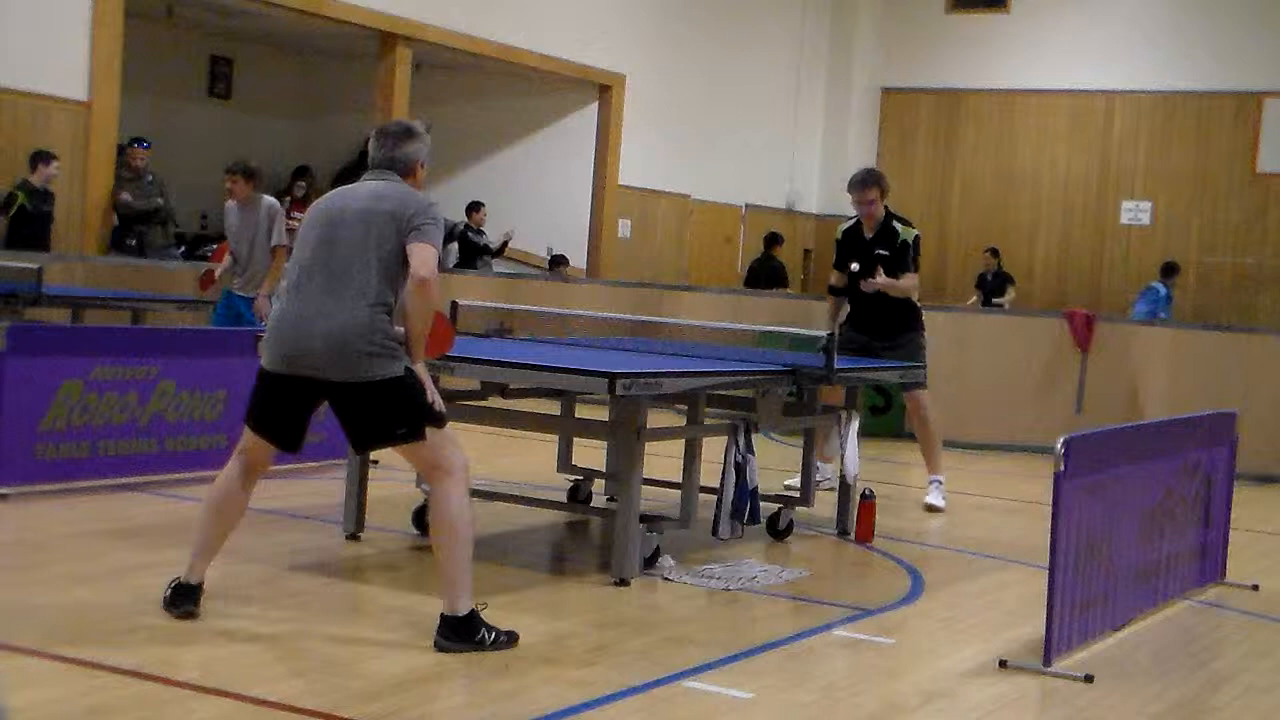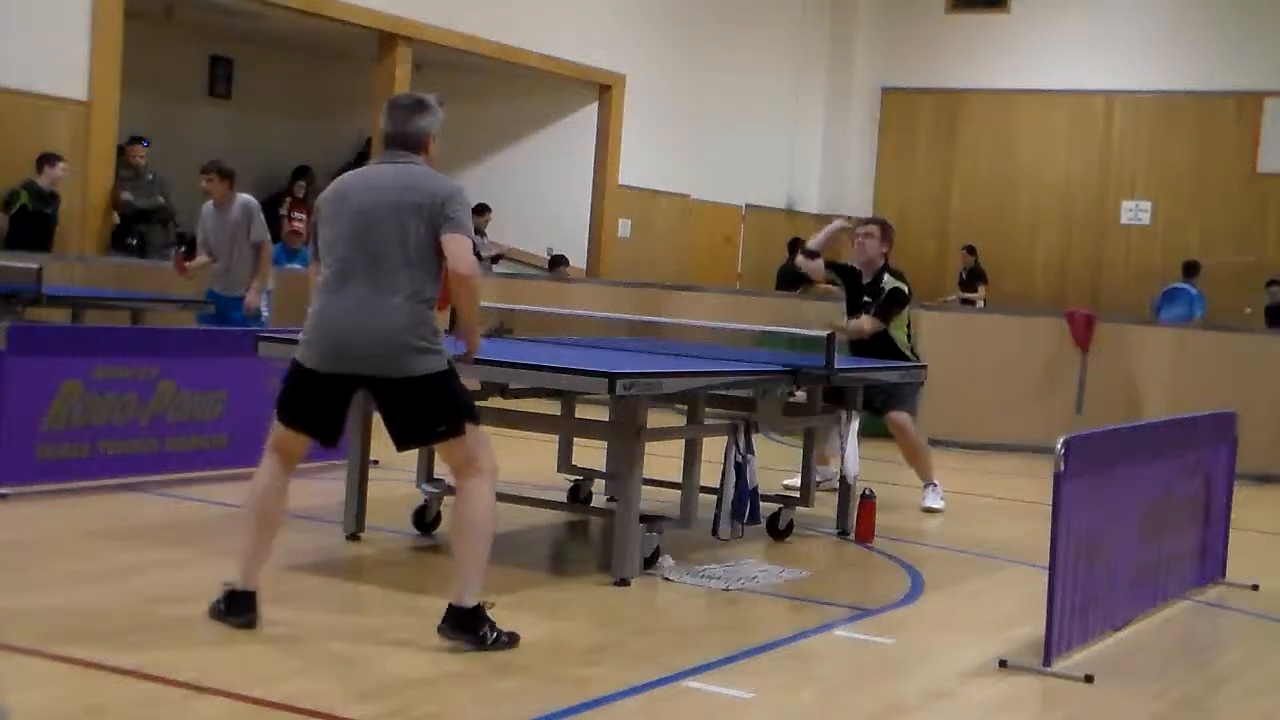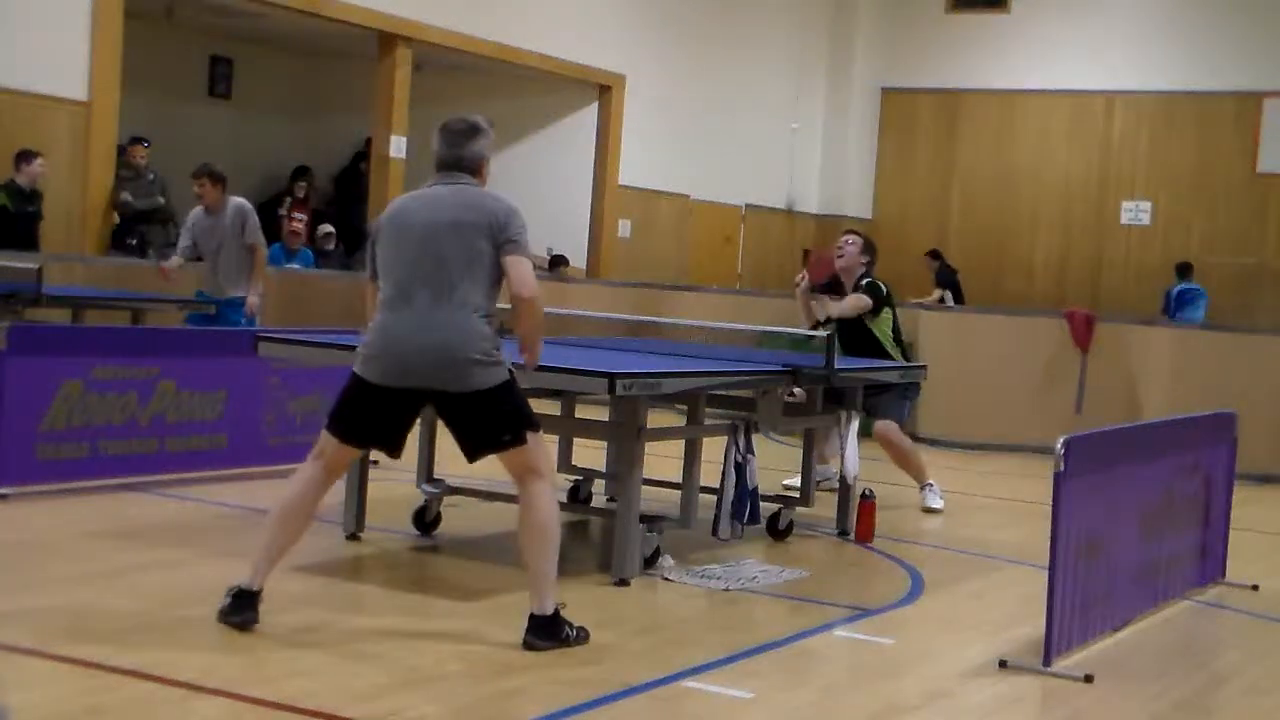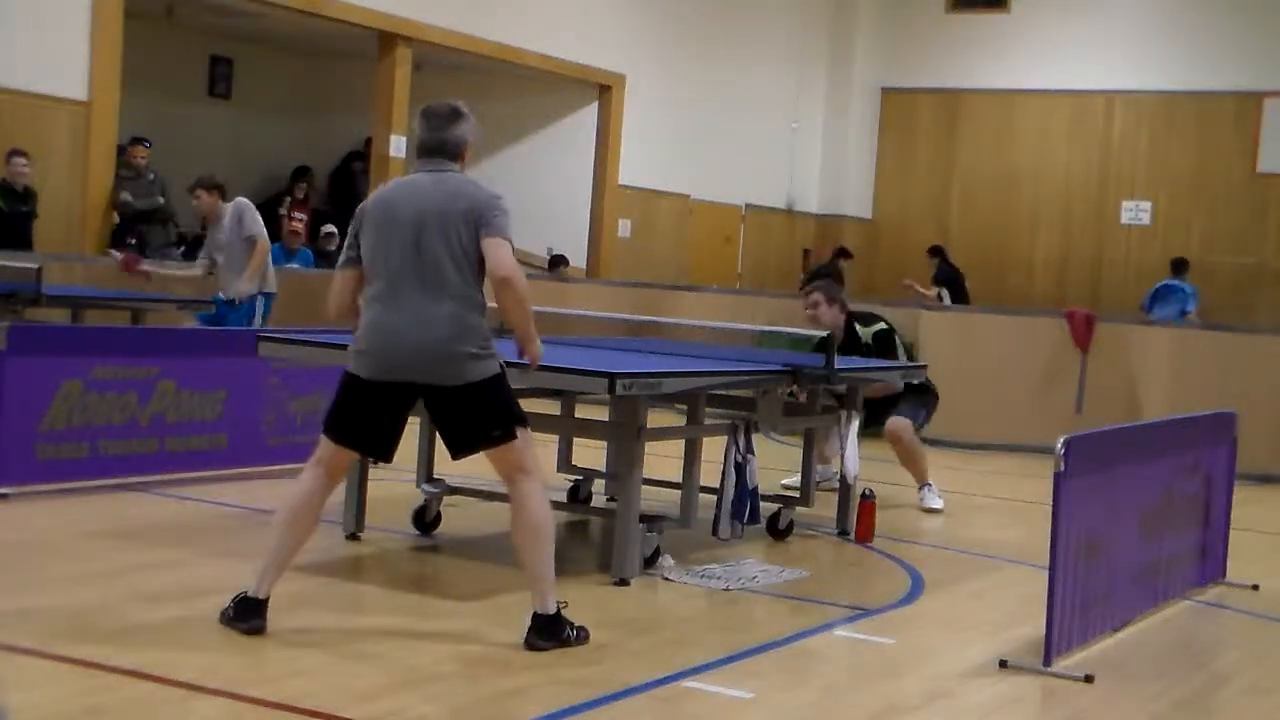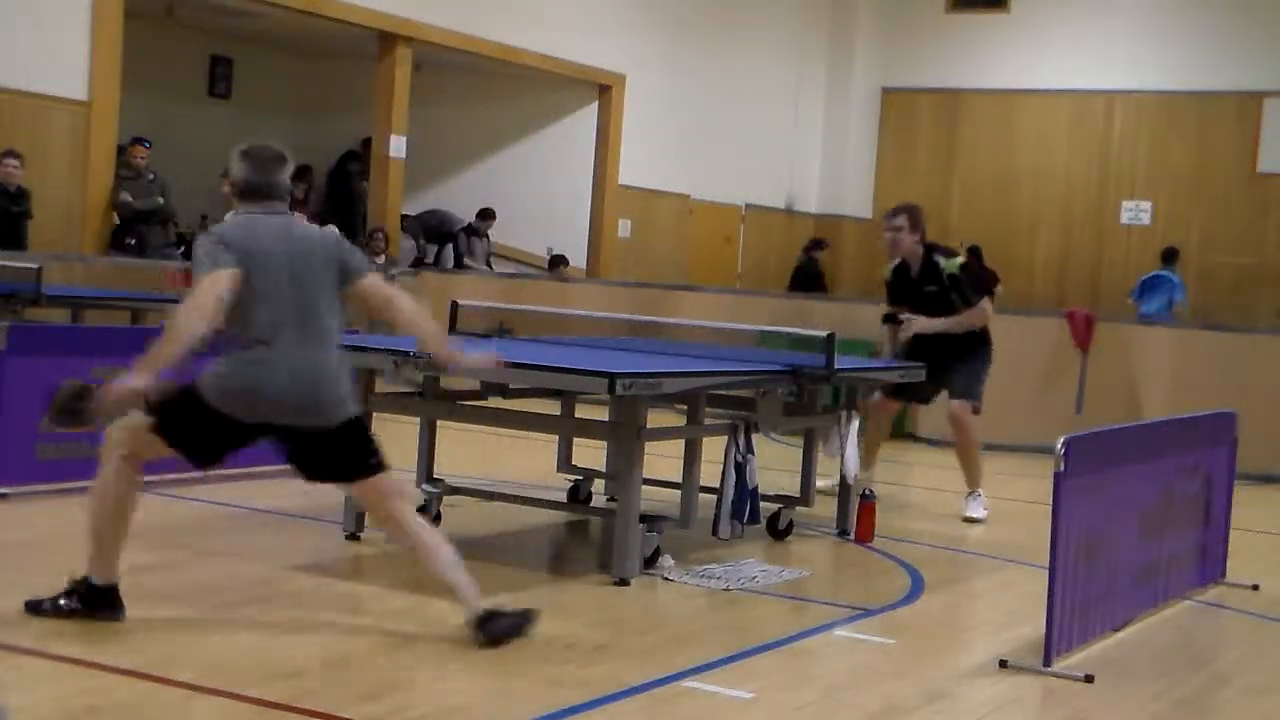
dt=0.5s
person 1, frame 1
left shoulder: (325, 202)
right shoulder: (417, 206)
right elbow: (422, 276)
right wrist: (415, 355)
left hip: (287, 345)
right hip: (363, 352)
left knee: (247, 460)
right knee: (448, 469)
left ankle: (187, 587)
right ankle: (459, 619)
person 1, frame 2
left shoulder: (336, 190)
right shoulder: (442, 190)
right elbow: (461, 269)
right wrist: (471, 327)
left hip: (326, 343)
right hip: (407, 350)
left knee: (278, 456)
right knee: (477, 469)
left ankle: (242, 594)
right ankle: (464, 611)
person 1, frame 3
left shoulder: (394, 212)
right shoulder: (498, 211)
right elbow: (525, 291)
right wrist: (531, 345)
left hip: (386, 357)
right hip: (468, 361)
left knee: (321, 464)
right knee: (536, 474)
left ankle: (248, 593)
right ankle: (545, 617)
person 1, frame 4
left shoulder: (375, 203)
right shoulder: (482, 199)
left elbow: (340, 304)
right elbow: (505, 274)
right wrist: (528, 337)
left hip: (378, 357)
right hip: (461, 358)
left knee: (322, 469)
right knee: (525, 474)
left ankle: (255, 600)
right ankle: (547, 616)
person 1, frame 5
left shoulder: (223, 236)
right shoulder: (326, 241)
left elbow: (207, 302)
right elbow: (390, 301)
left wrist: (143, 373)
right wrist: (453, 356)
left hip: (238, 391)
right hip: (324, 398)
left knee: (121, 445)
right knee: (393, 505)
left ankle: (99, 591)
right ankle: (483, 613)
person 2, frame 1
left shoulder: (905, 233)
right shoulder: (846, 232)
left elbow: (911, 286)
right elbow: (837, 284)
left wrist: (885, 283)
right wrist: (830, 326)
left hip: (901, 332)
right hip: (857, 330)
left knee: (916, 400)
right knee: (828, 392)
left ankle: (936, 481)
right ankle: (824, 471)
person 2, frame 2
left shoulder: (894, 286)
right shoulder: (851, 274)
left elbow: (868, 327)
right elbow: (805, 260)
left wrist: (836, 327)
right wrist: (834, 228)
left knee: (899, 421)
left ankle: (931, 486)
right ankle: (824, 473)
person 2, frame 3
left shoulder: (872, 288)
right shoulder: (840, 298)
left elbow: (860, 303)
left wrist: (832, 309)
right wrist: (803, 294)
left hip: (893, 382)
left knee: (885, 430)
left ankle: (928, 486)
right ankle: (824, 472)
person 2, frame 4
left shoulder: (873, 330)
right shoulder: (826, 343)
left elbow: (896, 381)
left hip: (912, 393)
right hip: (873, 396)
left knee: (896, 429)
left ankle: (927, 487)
right ankle: (826, 471)
person 2, frame 5
left shoulder: (950, 265)
right shoulder: (895, 273)
left elbow: (983, 313)
right elbow: (897, 316)
left wrist: (933, 326)
right wrist: (888, 353)
left hip: (969, 349)
right hip: (925, 349)
left knee: (958, 412)
right knee: (878, 404)
left ankle: (975, 494)
right ankle: (861, 474)
